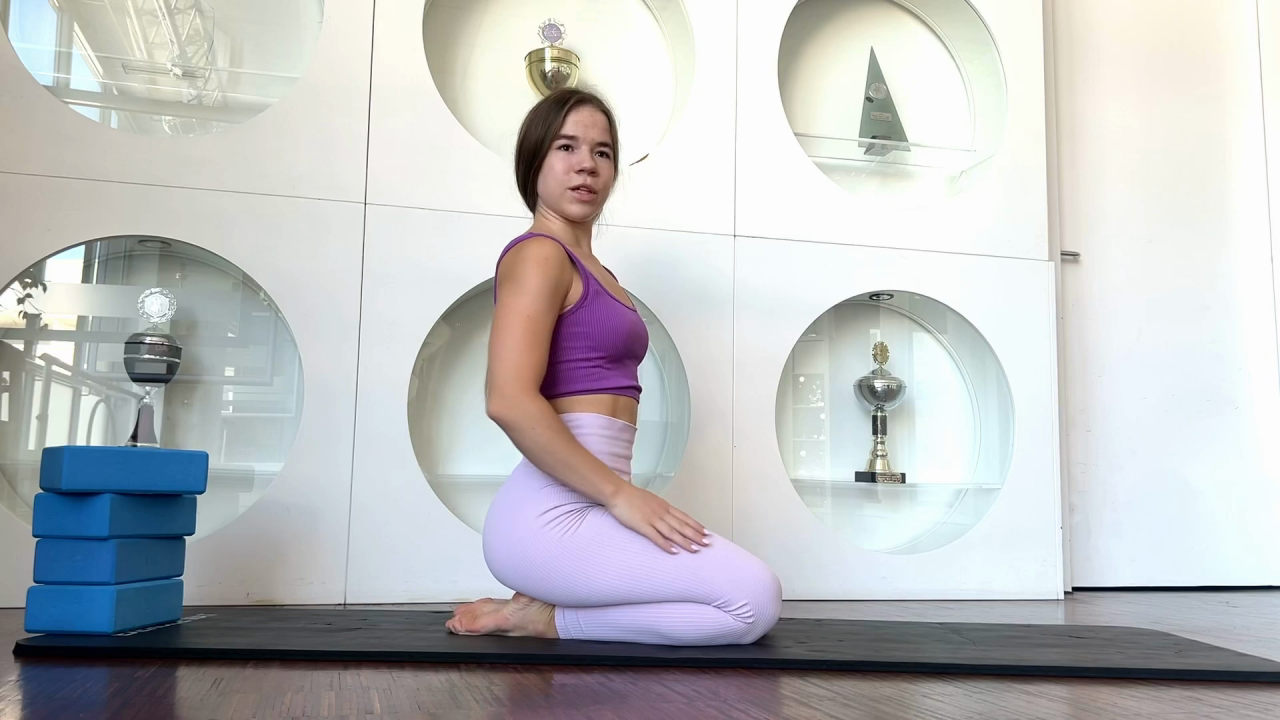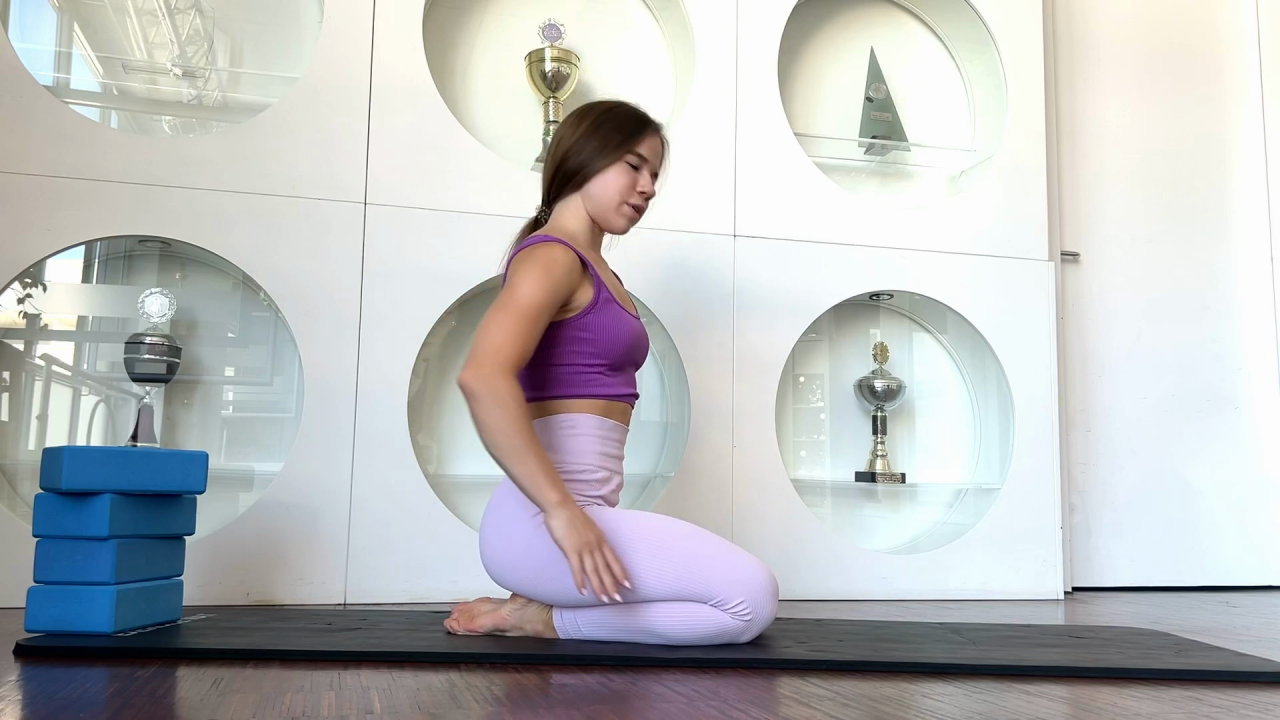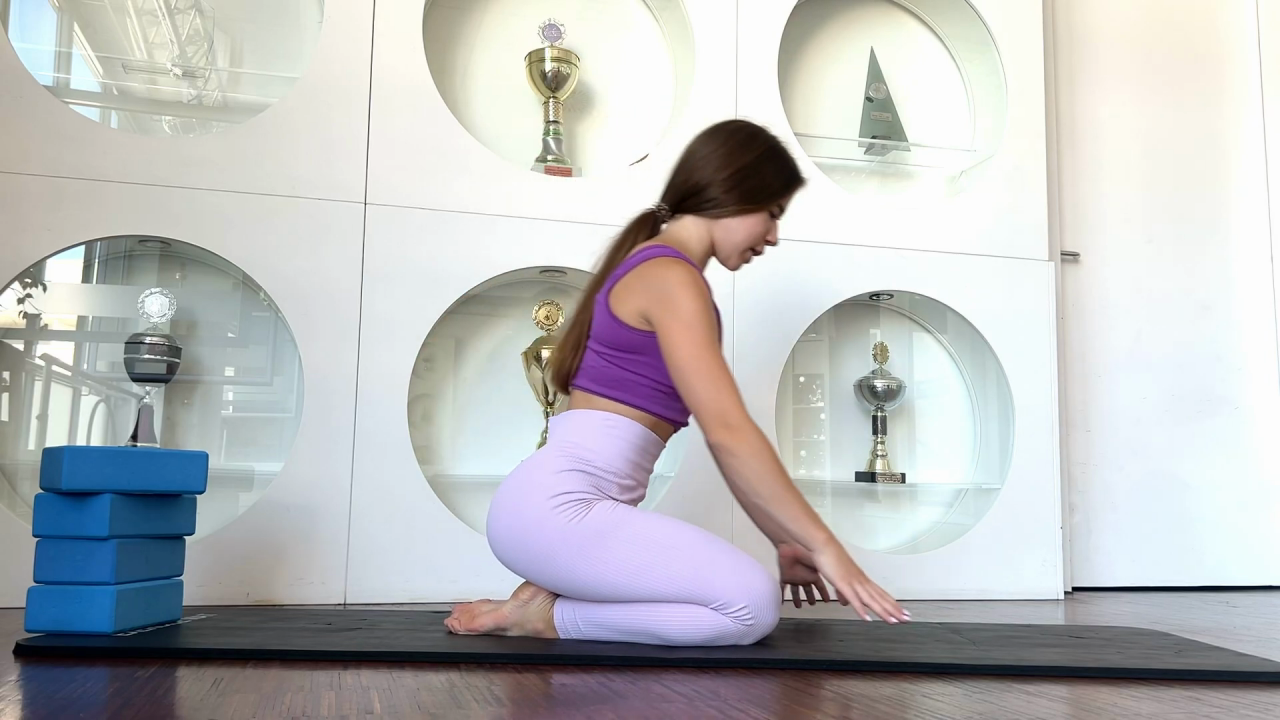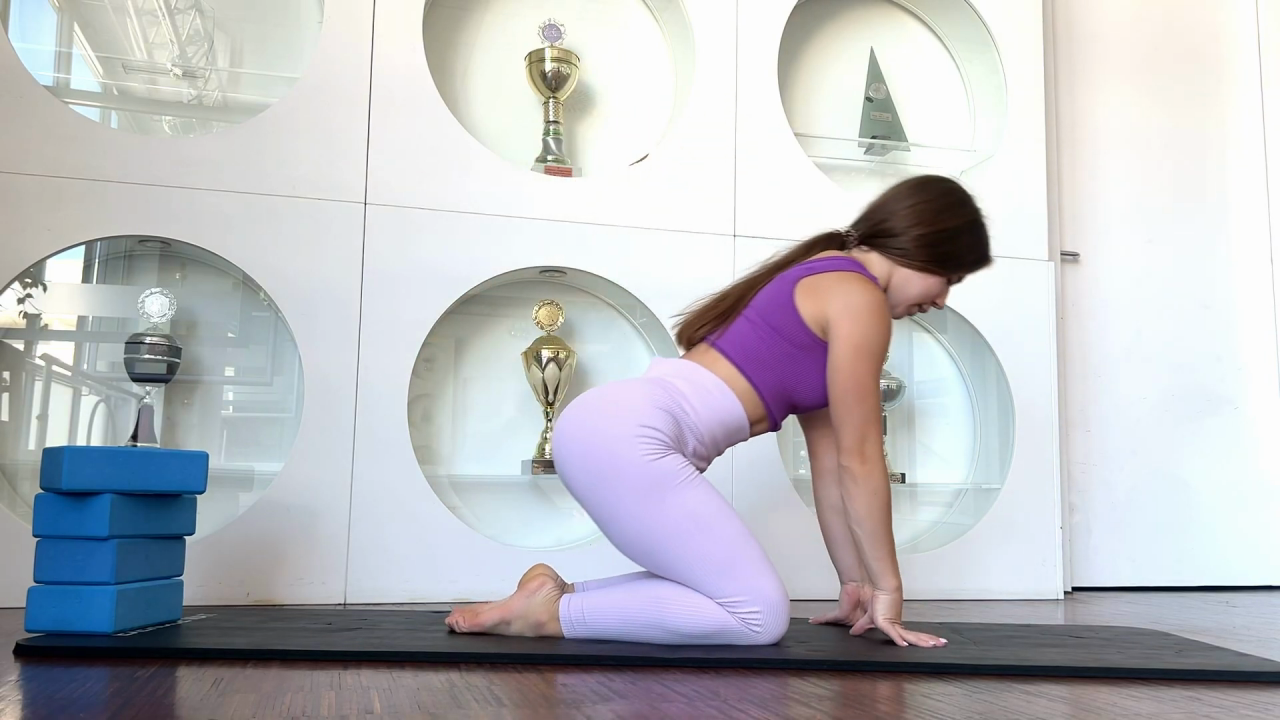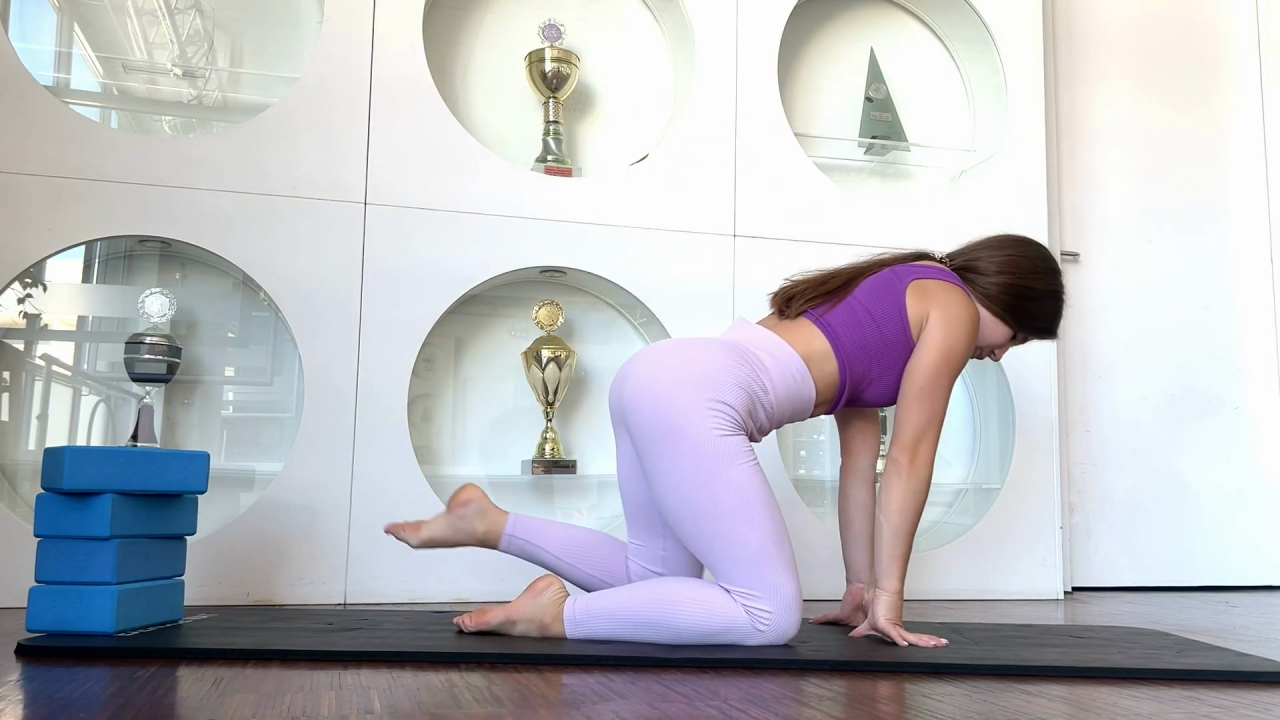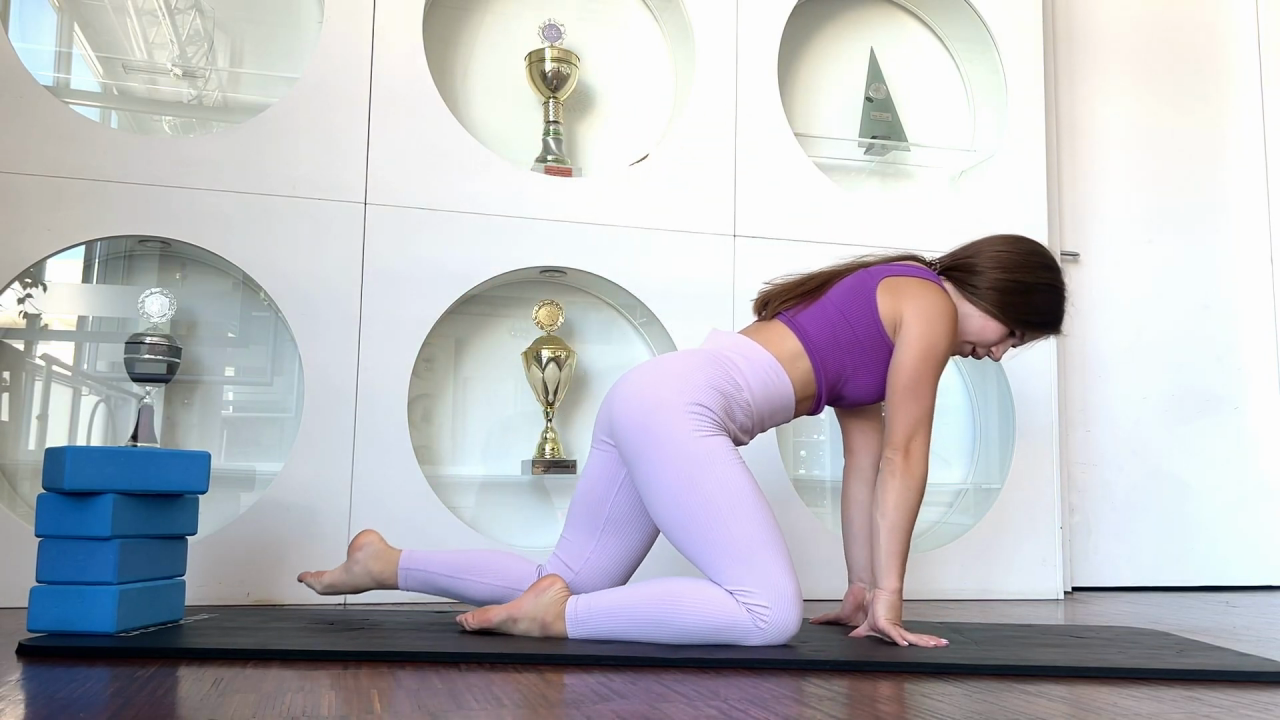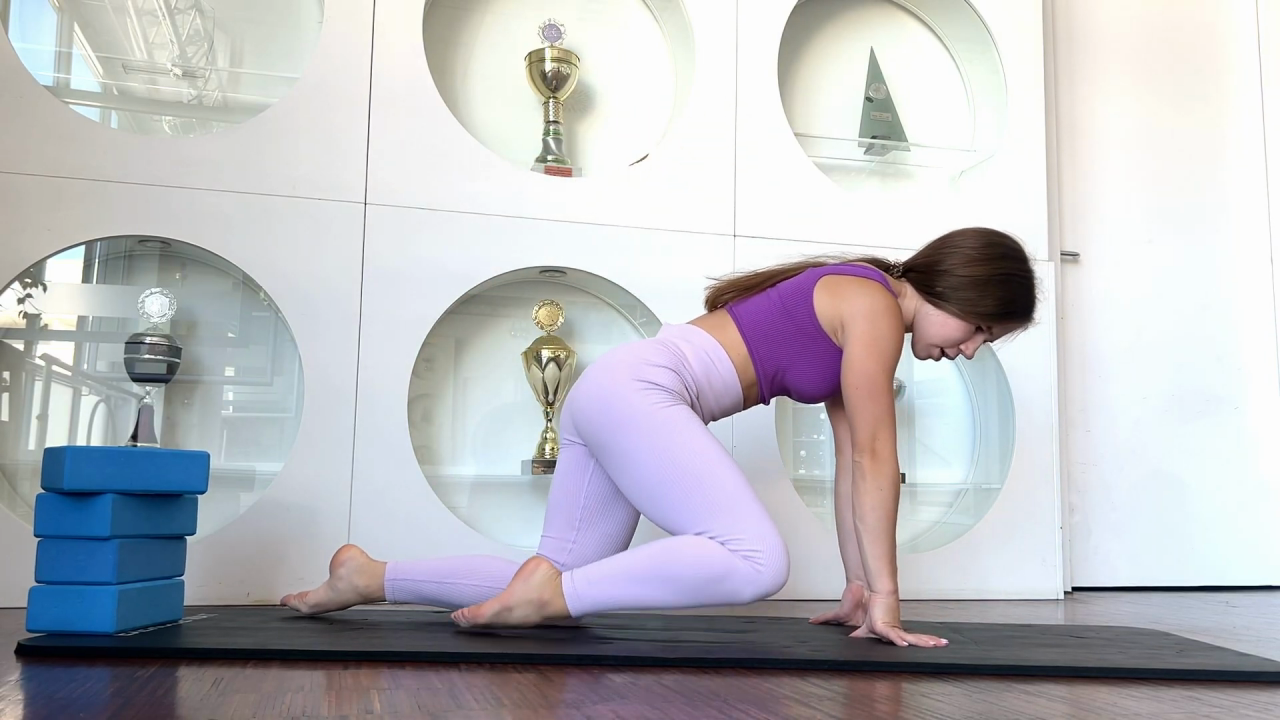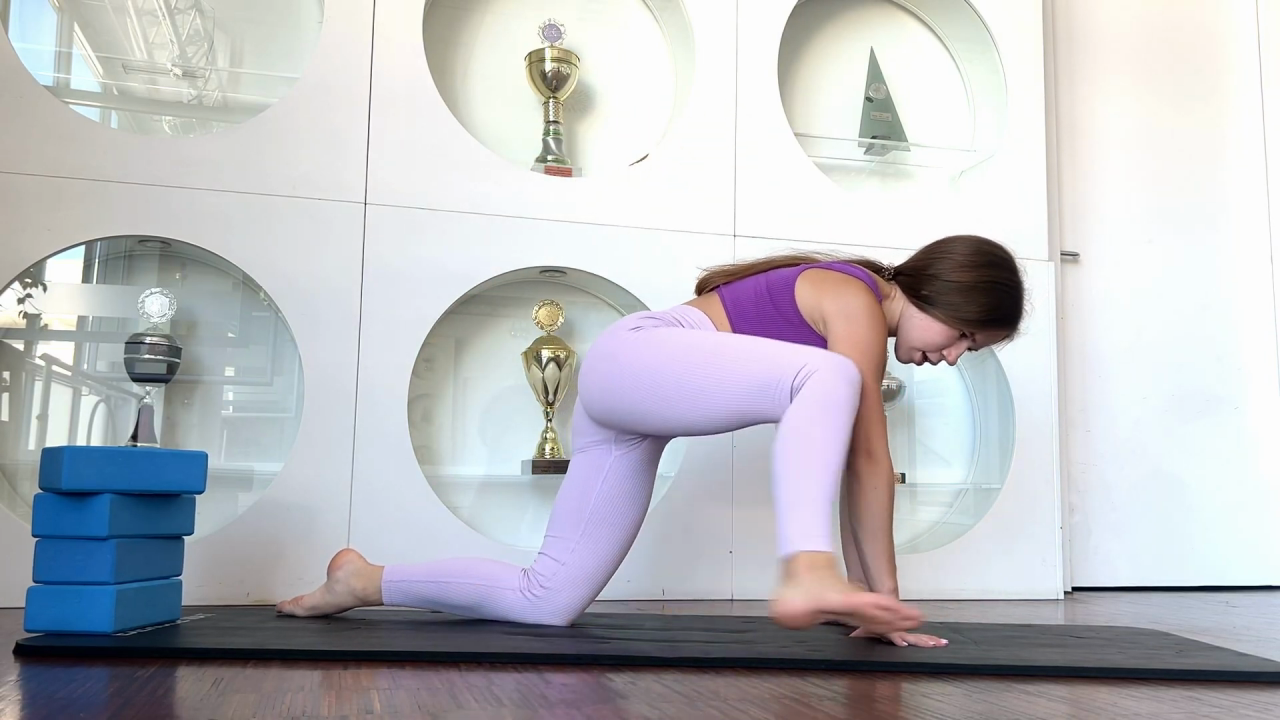
dt=0.4s
person 1, frame 1
left shoulder: (587, 270)
right shoulder: (537, 256)
right elbow: (513, 404)
left wrist: (619, 492)
right wrist: (622, 495)
left hip: (574, 512)
right hip: (550, 519)
right knee: (754, 599)
left ankle: (552, 600)
right ankle: (550, 618)
person 1, frame 2
left shoulder: (594, 272)
right shoulder: (550, 258)
right elbow: (483, 377)
right wrist: (559, 506)
left hip: (577, 513)
right hip: (545, 524)
right knee: (751, 597)
left ankle: (550, 599)
right ankle: (547, 616)
person 1, frame 3
left shoulder: (669, 276)
right shoulder: (671, 280)
left elbow: (726, 434)
right elbow: (729, 433)
left wrist: (785, 541)
right wrist: (825, 548)
left hip: (572, 507)
right hip: (555, 509)
left knee: (741, 586)
right knee: (751, 605)
left ankle: (557, 592)
right ankle: (547, 616)
person 1, frame 4
left shoulder: (820, 284)
right shoulder: (857, 298)
left elbow: (831, 462)
right elbow: (858, 460)
left wrist: (856, 583)
right wrist: (886, 588)
left hip: (610, 428)
right hip: (628, 440)
left knee: (729, 594)
right knee: (760, 615)
left ankle: (559, 594)
right ankle: (551, 614)
person 1, frame 5
left shoulder: (888, 297)
right shoulder: (952, 307)
left elbow: (858, 461)
right elbow: (908, 462)
left wrist: (860, 588)
right wrist: (885, 595)
left hip: (655, 376)
right hip: (691, 399)
left knee: (662, 577)
right knee: (771, 616)
left ankle: (487, 521)
right ankle: (557, 614)
person 1, frame 6
left shoulder: (880, 310)
right shoulder: (930, 304)
left elbow: (862, 460)
right elbow: (903, 459)
left wrist: (860, 588)
right wrist: (886, 595)
left hip: (646, 396)
right hip: (678, 410)
left knee: (566, 581)
right knee: (769, 616)
left ankle: (383, 563)
right ankle: (554, 614)
person 1, frame 7
left shoulder: (854, 308)
right shoulder: (874, 306)
left elbow: (851, 460)
right elbow: (874, 460)
left wrist: (860, 589)
right wrist: (885, 596)
left hip: (611, 395)
right hip: (637, 389)
left knee: (560, 589)
right knee: (756, 562)
left ankle: (368, 578)
right ankle: (551, 587)
person 1, frame 8
left shoulder: (857, 314)
right shoulder: (856, 301)
left elbow: (851, 463)
right elbow: (869, 456)
left wrist: (869, 592)
right wrist: (885, 589)
left hip: (628, 407)
right hip: (630, 357)
left knee: (547, 602)
right knee: (825, 380)
left ankle: (362, 582)
right ankle: (802, 569)
